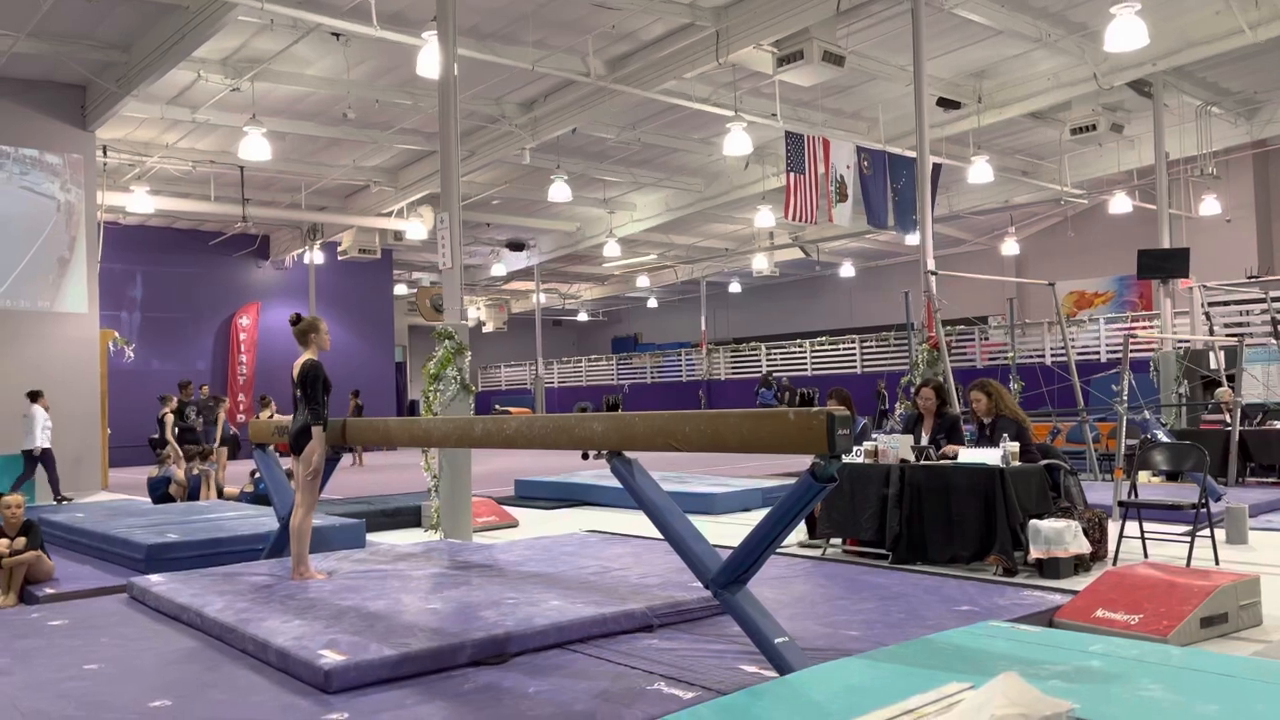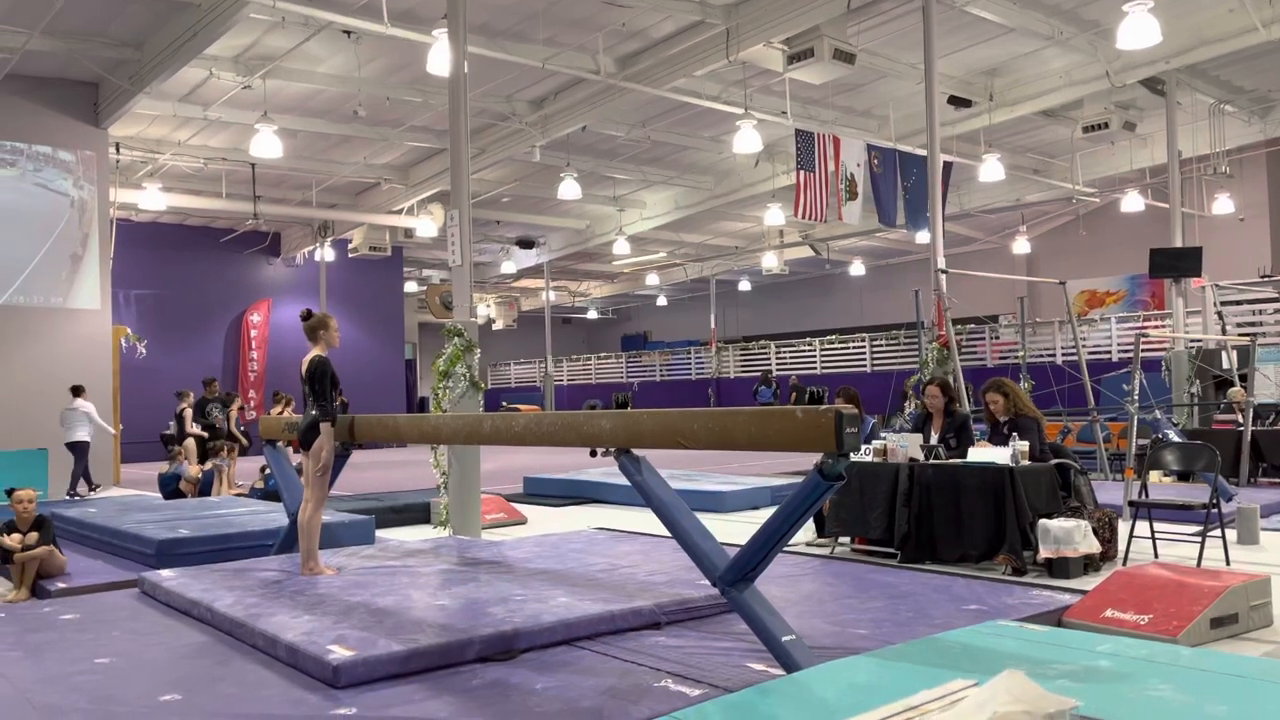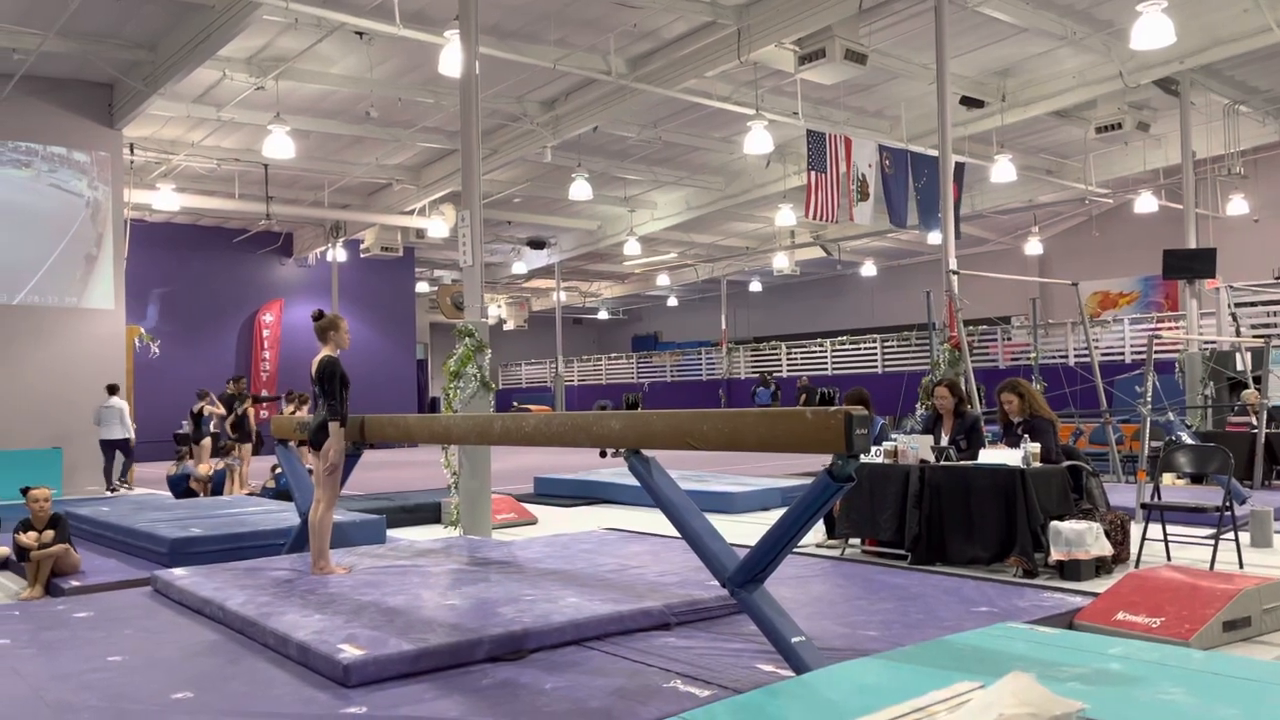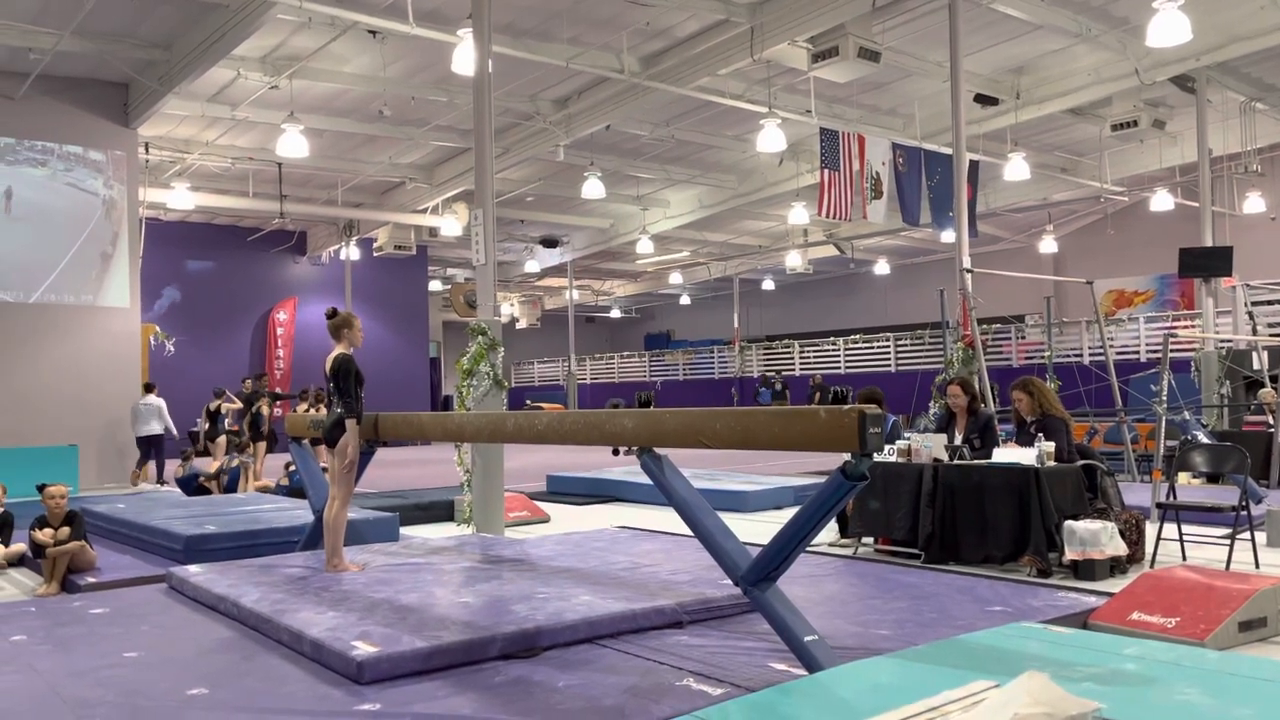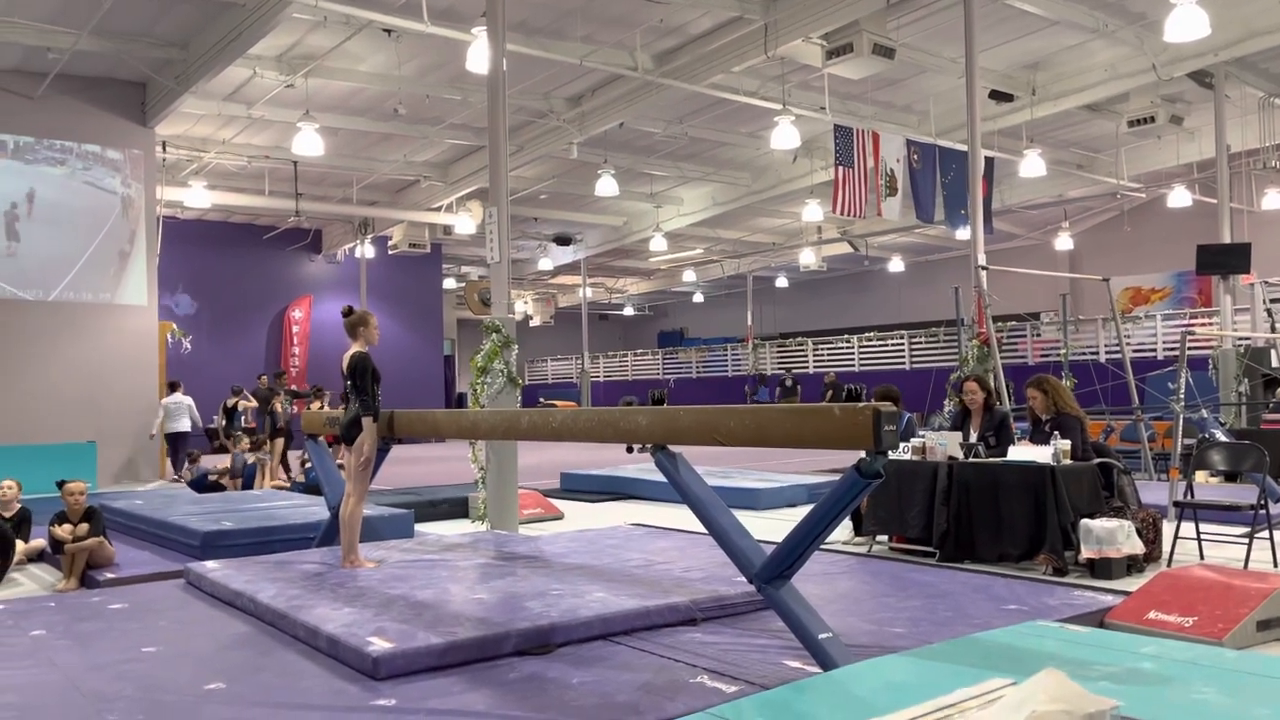
dt=0.4s
person 1, frame 1
left shoulder: (297, 365)
right shoulder: (314, 366)
right elbow: (315, 410)
right wrist: (319, 451)
left hip: (296, 433)
right hip: (309, 436)
left knee: (299, 504)
right knee: (307, 505)
left ankle: (298, 566)
right ankle: (302, 568)
person 1, frame 2
left shoulder: (306, 361)
right shoulder: (322, 362)
right elbow: (324, 406)
right wrist: (327, 447)
left hip: (305, 429)
right hip: (318, 432)
left knee: (308, 499)
right knee: (317, 501)
left ankle: (306, 561)
right ankle: (312, 564)
person 1, frame 3
left shoulder: (316, 362)
right shoulder: (332, 363)
right elbow: (333, 406)
right wrist: (336, 446)
left hip: (316, 429)
right hip: (328, 432)
left knee: (318, 499)
right knee: (328, 500)
left ankle: (317, 560)
right ankle: (323, 563)
person 1, frame 4
left shoulder: (330, 360)
right shoulder: (346, 360)
right elbow: (349, 403)
right wrist: (353, 443)
left hip: (330, 427)
right hip: (343, 430)
left knee: (333, 496)
right knee: (343, 497)
left ankle: (331, 558)
right ankle: (337, 560)
person 1, frame 5
left shoulder: (347, 358)
right shoulder: (363, 358)
right elbow: (366, 401)
right wrist: (369, 440)
left hip: (348, 425)
right hip: (360, 428)
left knee: (349, 493)
right knee: (358, 494)
left ankle: (347, 555)
right ankle: (352, 557)
